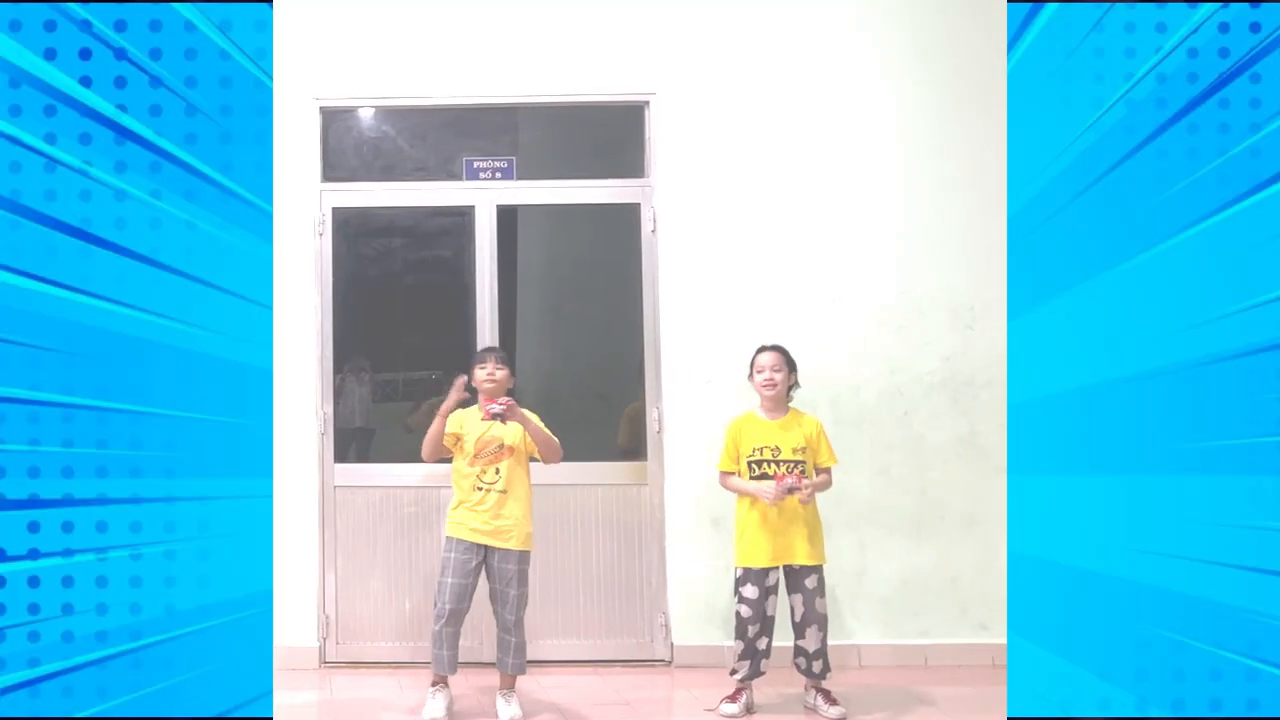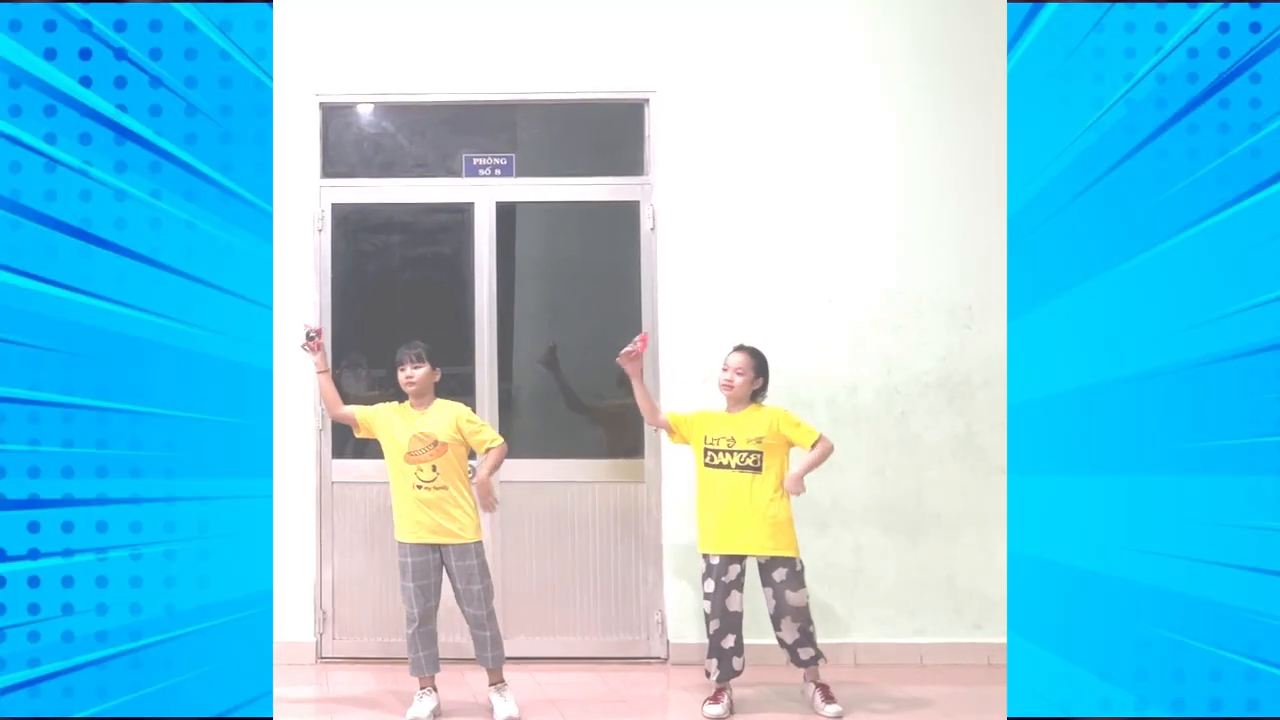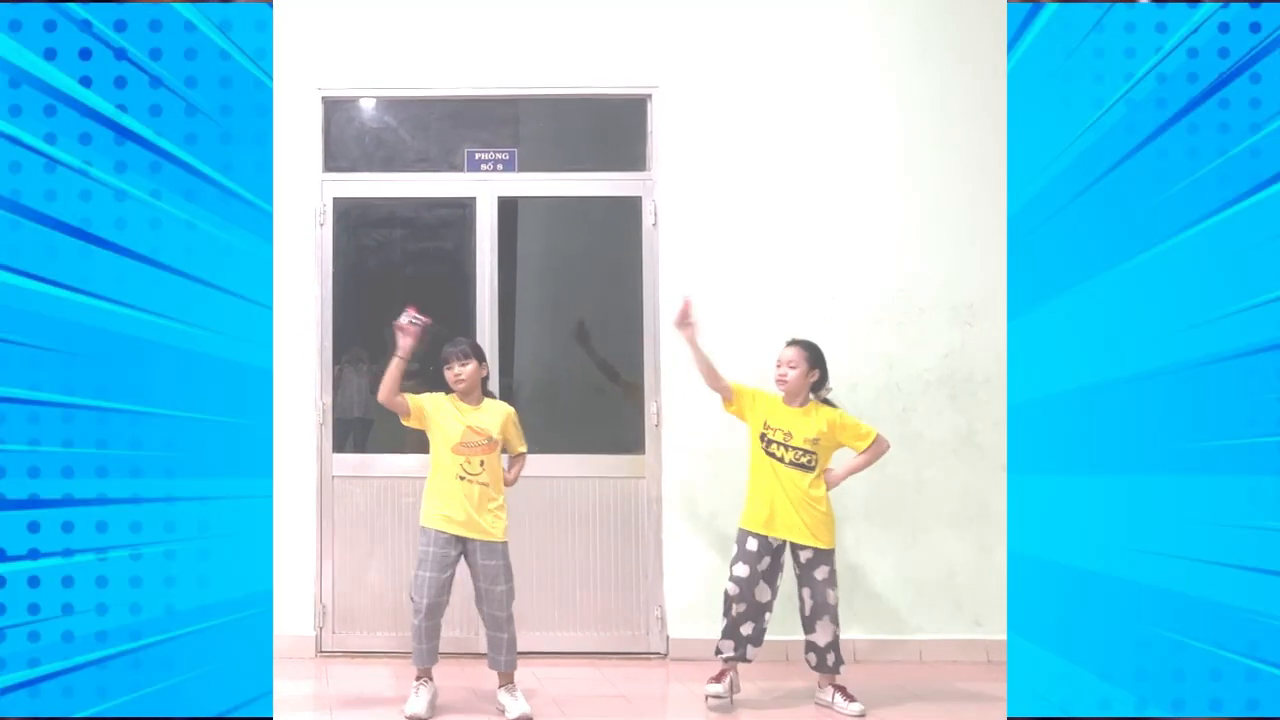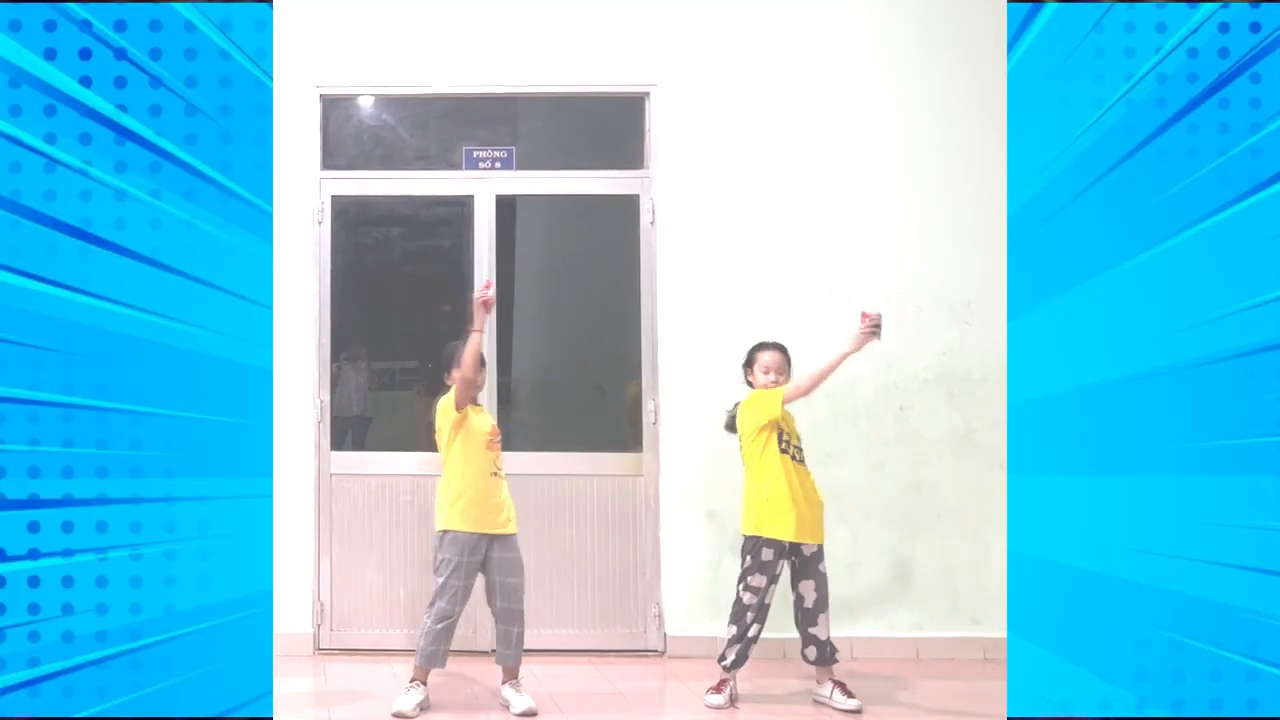
dt=1s
person 1, frame 1
left shoulder: (523, 419)
right shoulder: (460, 418)
left elbow: (555, 456)
right elbow: (429, 454)
left wrist: (521, 418)
right wrist: (446, 407)
left hip: (510, 534)
right hip: (464, 530)
left knee: (510, 616)
right knee: (448, 610)
right ankle: (439, 687)
person 1, frame 2
left shoulder: (456, 413)
right shoulder: (386, 415)
left elbow: (498, 445)
right elbow: (336, 411)
left wrist: (484, 475)
right wrist: (322, 365)
left hip: (460, 530)
right hip: (414, 534)
left knee: (479, 609)
right knee: (419, 615)
left ankle: (498, 686)
person 1, frame 3
left shoulder: (504, 412)
right shoulder: (434, 406)
left elbow: (519, 451)
right elbow: (386, 397)
left wrist: (511, 475)
right wrist: (403, 350)
left hip: (488, 527)
right hip: (440, 523)
left knee: (498, 609)
right knee: (427, 604)
left ankle: (507, 687)
right ankle: (423, 683)
person 1, frame 4
left shoulder: (479, 410)
right shoulder: (450, 406)
right elbow: (465, 374)
right wrist: (479, 322)
left hip: (500, 524)
right hip: (461, 525)
left knee: (510, 606)
right knee: (446, 606)
left ankle: (510, 684)
person 2, frame 1
left shoulder: (810, 425)
right shoulder: (740, 426)
left elbow: (826, 476)
right elbow: (725, 477)
left wrist: (812, 487)
right wrist: (757, 488)
left hip: (803, 540)
right hip: (757, 540)
left knee: (811, 614)
right knee: (751, 614)
left ankle: (814, 687)
right ankle: (743, 687)
person 2, frame 2
left shoulder: (775, 418)
right shoulder: (703, 421)
left elbow: (824, 445)
right elbow: (654, 418)
left wrist: (798, 471)
right wrist: (636, 376)
left hip: (770, 532)
right hip: (720, 536)
left knee: (791, 607)
right knee: (720, 611)
left ankle: (813, 680)
right ankle: (722, 686)
person 2, frame 3
left shoulder: (831, 419)
right shoulder: (756, 403)
left elbow: (880, 445)
right elbow: (715, 383)
left wrist: (840, 474)
right wrist: (692, 340)
left hip: (811, 526)
right hip: (762, 522)
left knee: (821, 604)
right knee: (742, 593)
left ankle: (828, 684)
right ankle: (728, 671)
person 2, frame 4
left shoulder: (783, 416)
right shoulder: (753, 405)
right elbow: (804, 388)
right wrist: (850, 348)
left hip: (805, 524)
right hip: (766, 524)
left knee: (814, 602)
right knee: (751, 601)
left ankle: (825, 682)
right ankle: (727, 678)
